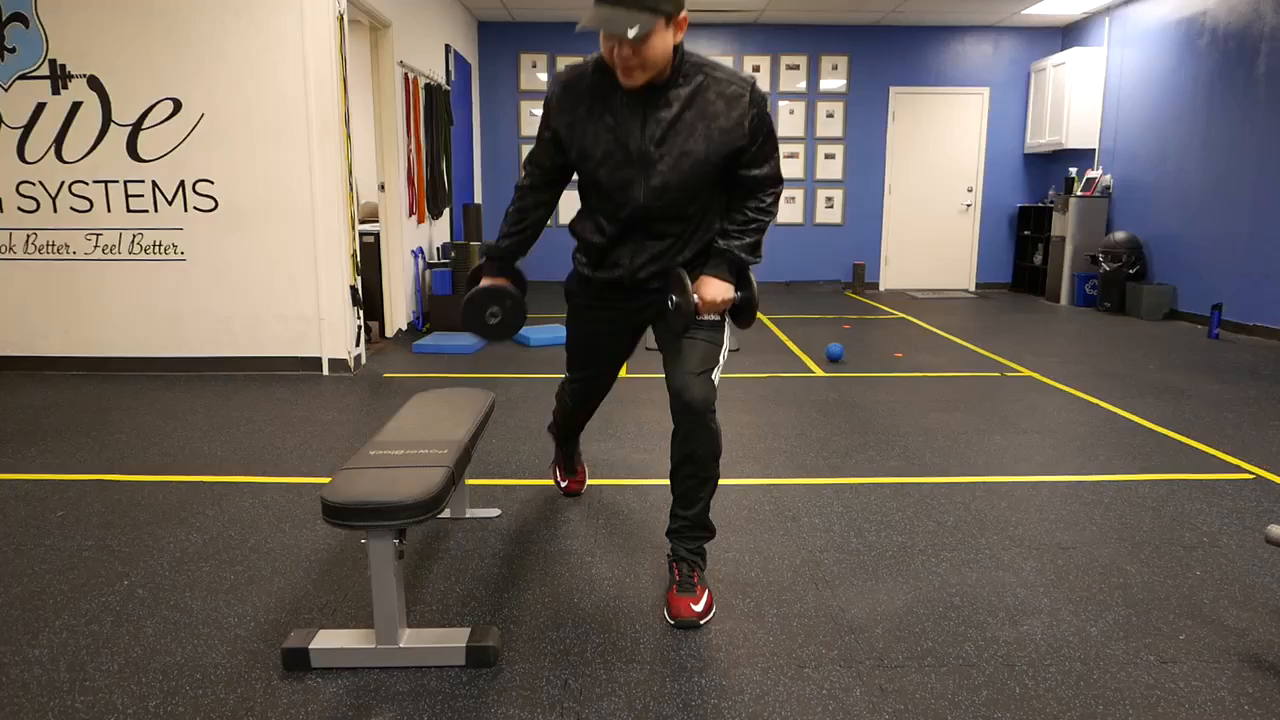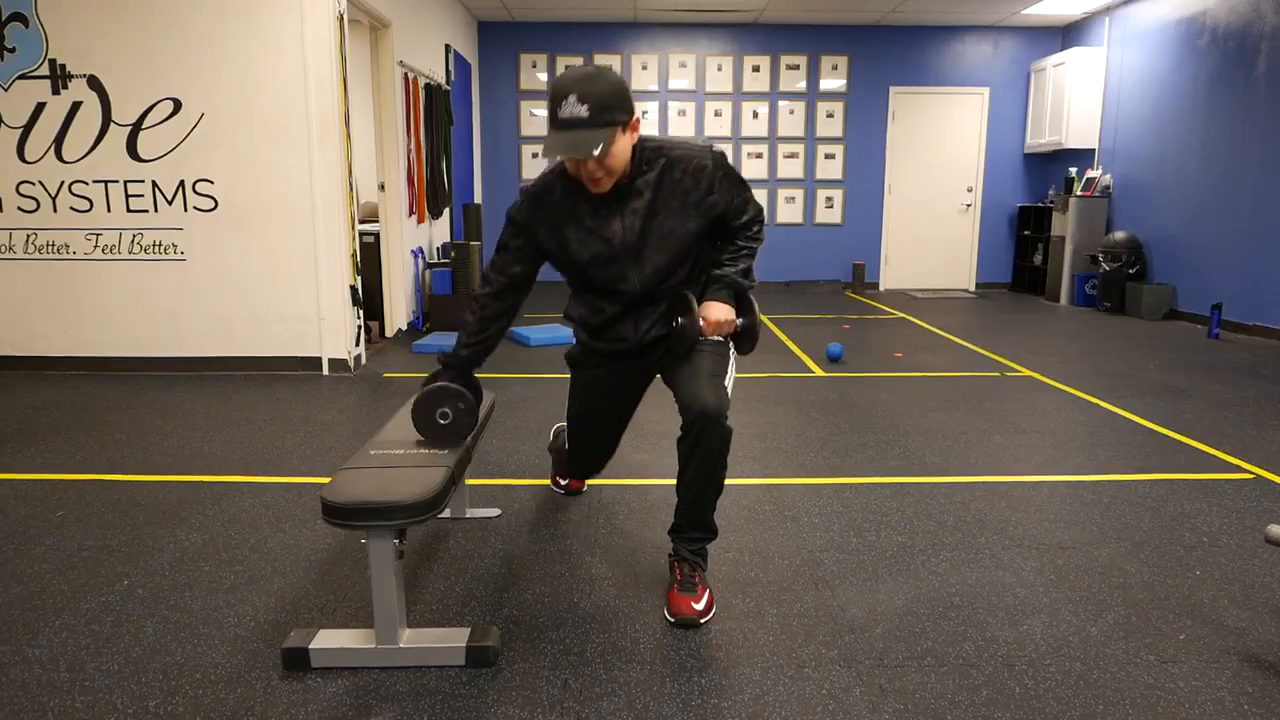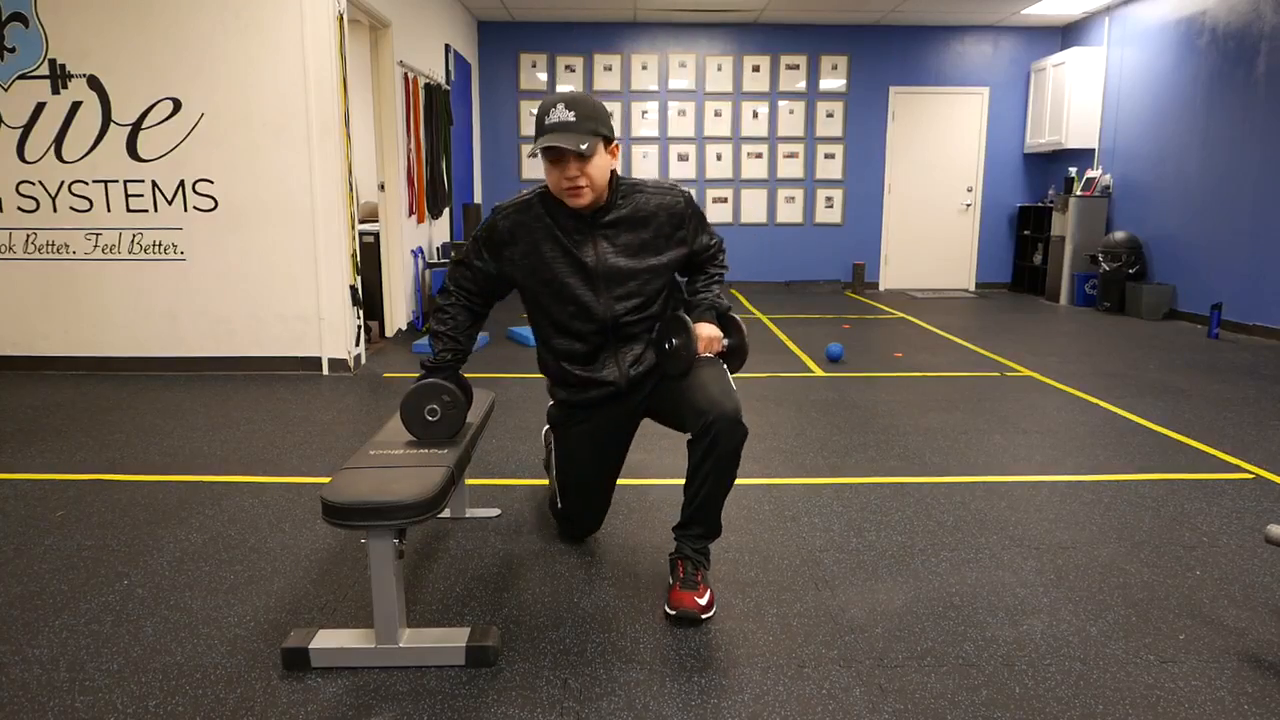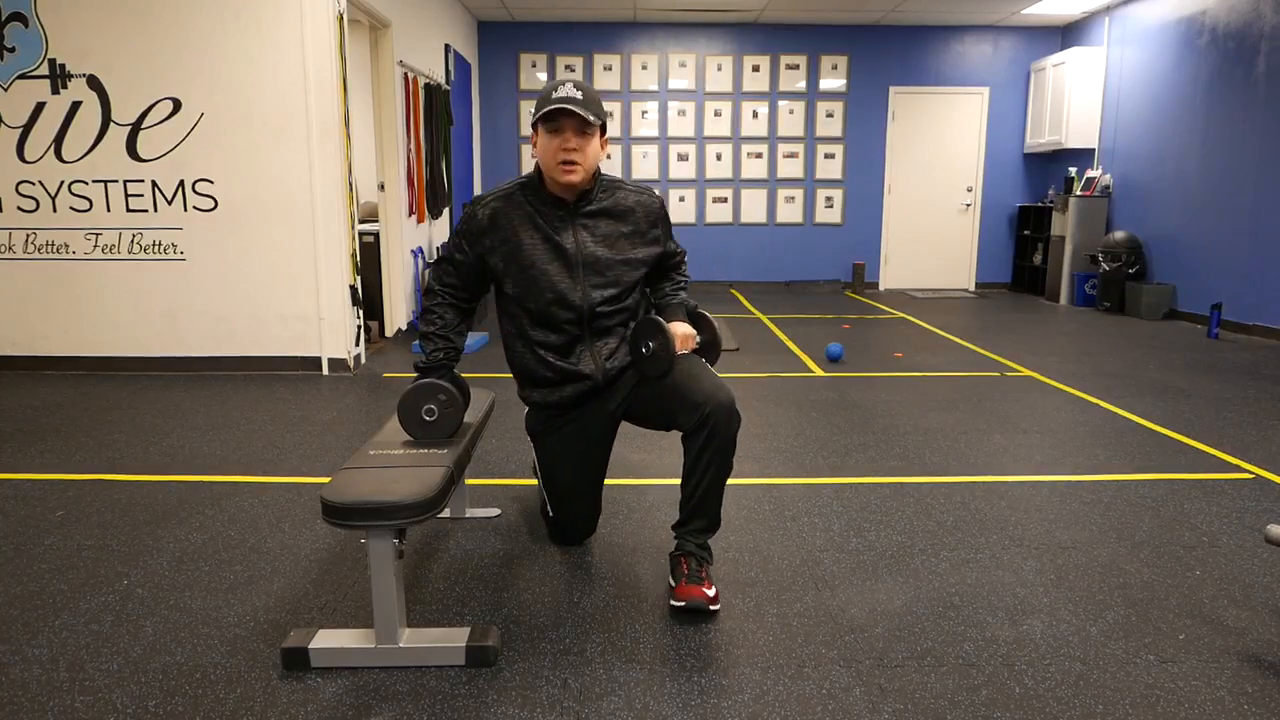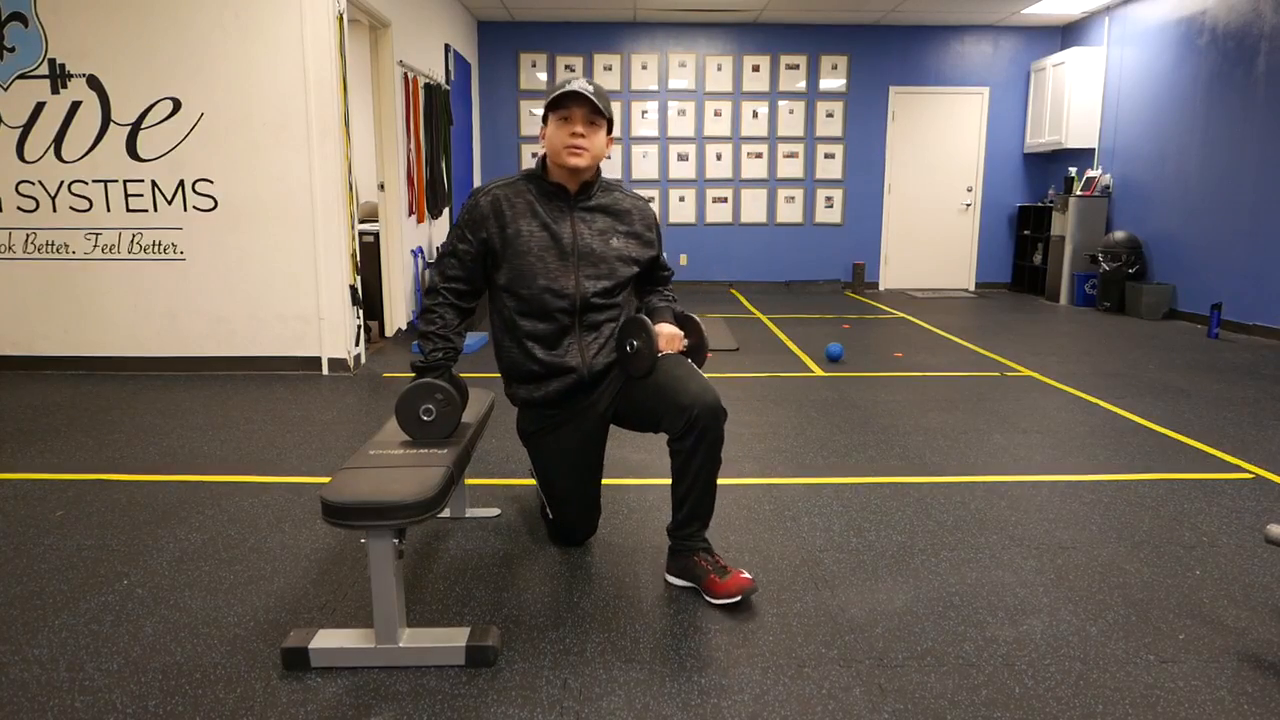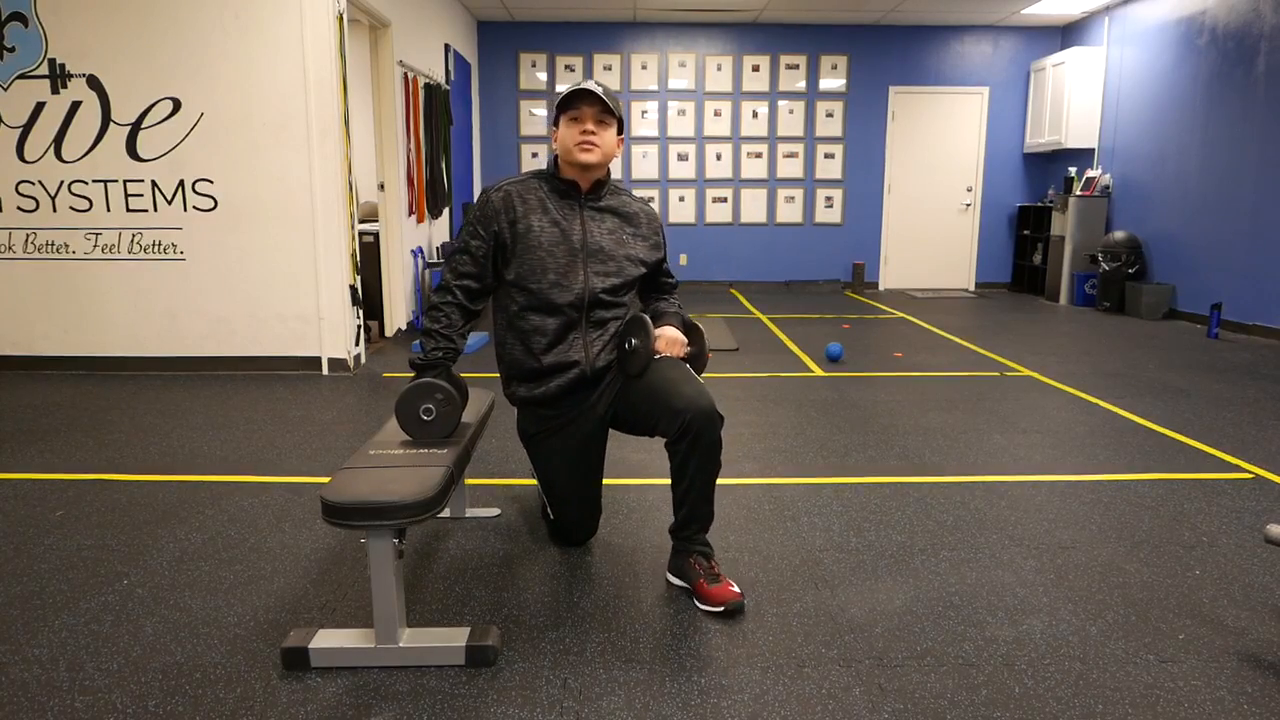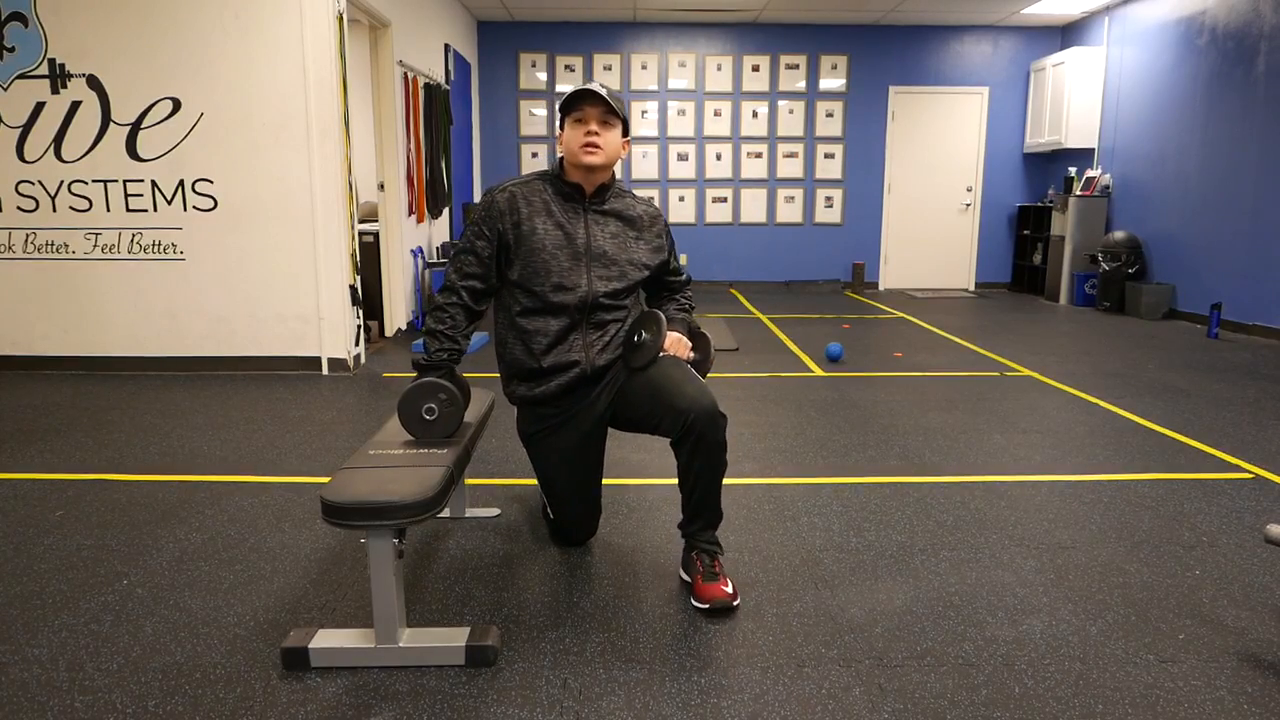
dt=0.3s
person 1, frame 1
left shoulder: (731, 98)
right shoulder: (573, 95)
left elbow: (759, 189)
right elbow: (538, 187)
left wrist: (724, 267)
right wrist: (500, 264)
left hip: (691, 275)
right hip: (601, 278)
left knee: (694, 402)
right knee: (580, 390)
left ankle: (687, 556)
right ankle: (566, 449)
person 1, frame 2
left shoulder: (696, 167)
right shoulder: (543, 200)
left elbow: (745, 222)
right elbow: (503, 285)
left wrist: (721, 293)
right wrist: (458, 366)
right hip: (606, 341)
left knee: (706, 413)
right knee: (587, 452)
left ankle: (689, 558)
right ankle: (563, 452)
person 1, frame 3
left shoulder: (666, 207)
right shoulder: (512, 226)
left elbow: (709, 258)
right elbow: (461, 295)
left wrist: (705, 315)
right wrist: (442, 374)
left hip: (662, 357)
right hip: (583, 386)
left knee: (723, 417)
right knee: (577, 522)
left ankle: (690, 557)
right ankle: (559, 444)
person 1, frame 4
left shoulder: (640, 207)
right shoulder: (493, 216)
left elbow: (669, 267)
right elbow: (448, 293)
left wrist: (677, 316)
right wrist: (436, 374)
left hip: (636, 359)
right hip: (558, 390)
left knee: (716, 407)
right knee: (570, 529)
left ankle: (691, 553)
right ankle: (549, 457)
person 1, frame 5
left shoulder: (634, 213)
right shoulder: (495, 206)
left elbow: (656, 280)
right elbow: (449, 292)
left wrist: (663, 320)
right wrist: (433, 372)
left hip: (623, 361)
right hip: (546, 390)
left knee: (702, 407)
right knee: (572, 529)
left ankle: (688, 550)
right ankle: (556, 471)
person 1, frame 6
left shoulder: (640, 218)
right shoulder: (505, 203)
left elbow: (660, 287)
right elbow: (458, 290)
left wrist: (668, 324)
right wrist: (433, 370)
left hip: (623, 364)
right hip: (546, 389)
left knee: (697, 412)
right knee: (572, 530)
left ankle: (690, 551)
right ankle: (559, 472)
person 1, frame 7
left shoulder: (645, 219)
right shoulder: (508, 204)
left elbow: (672, 287)
right elbow: (462, 291)
left wrist: (676, 328)
right wrist: (436, 371)
left hip: (625, 364)
right hip: (546, 389)
left knee: (701, 413)
right knee: (572, 529)
left ankle: (700, 550)
right ankle: (562, 474)
